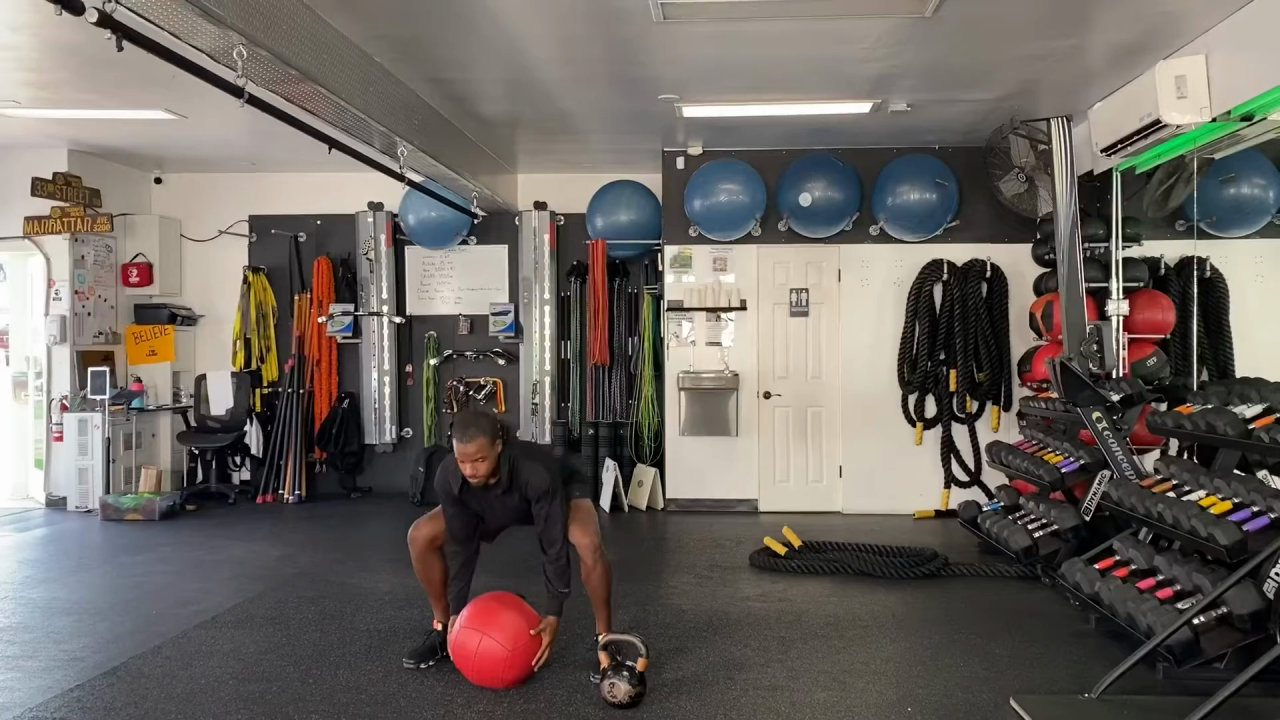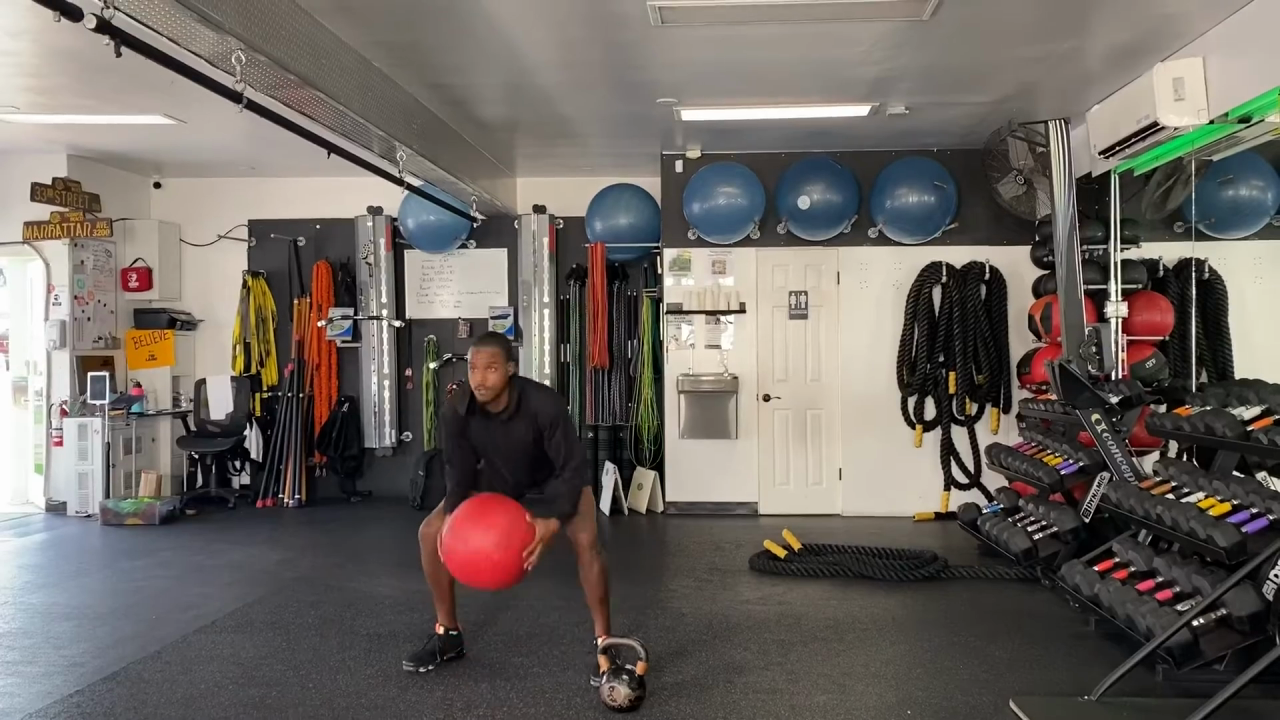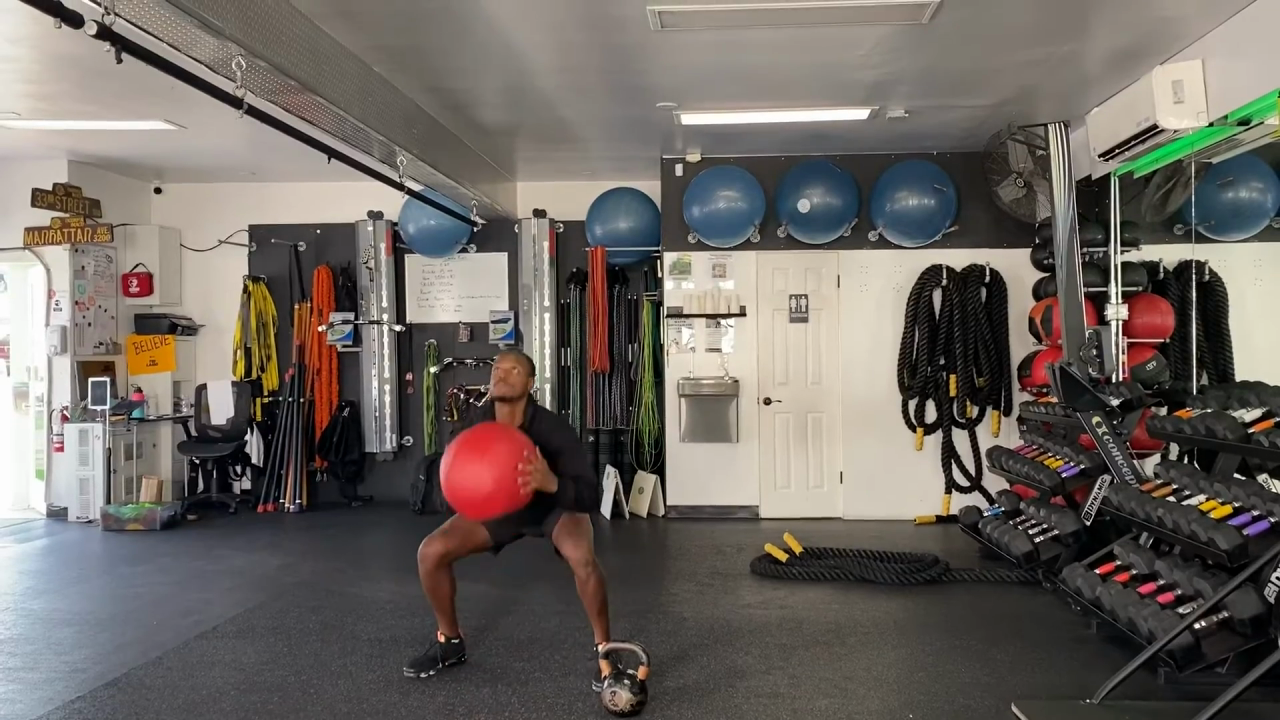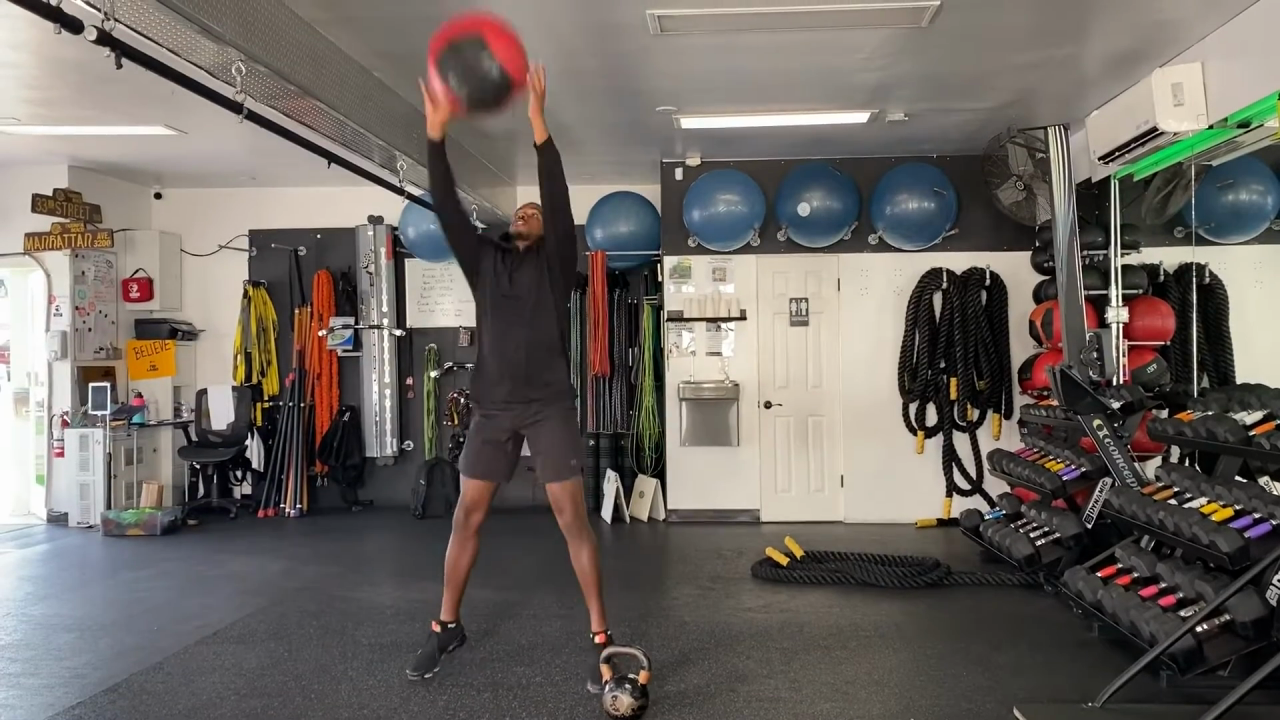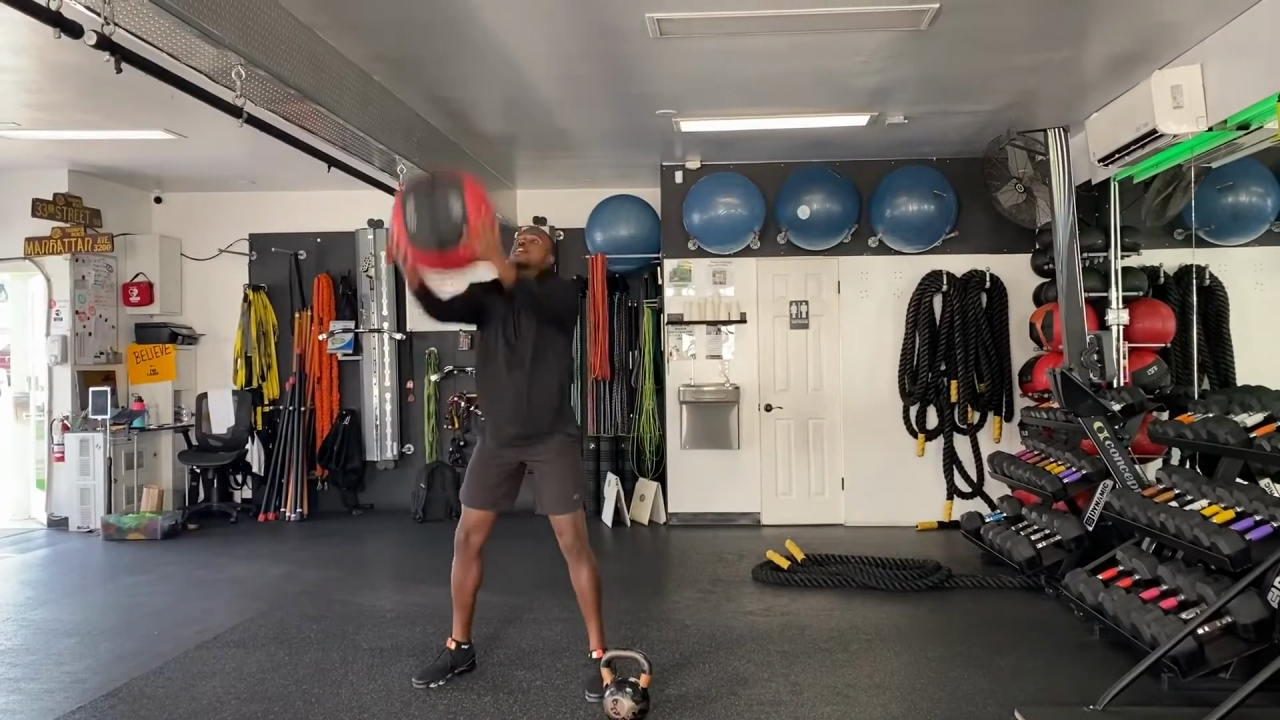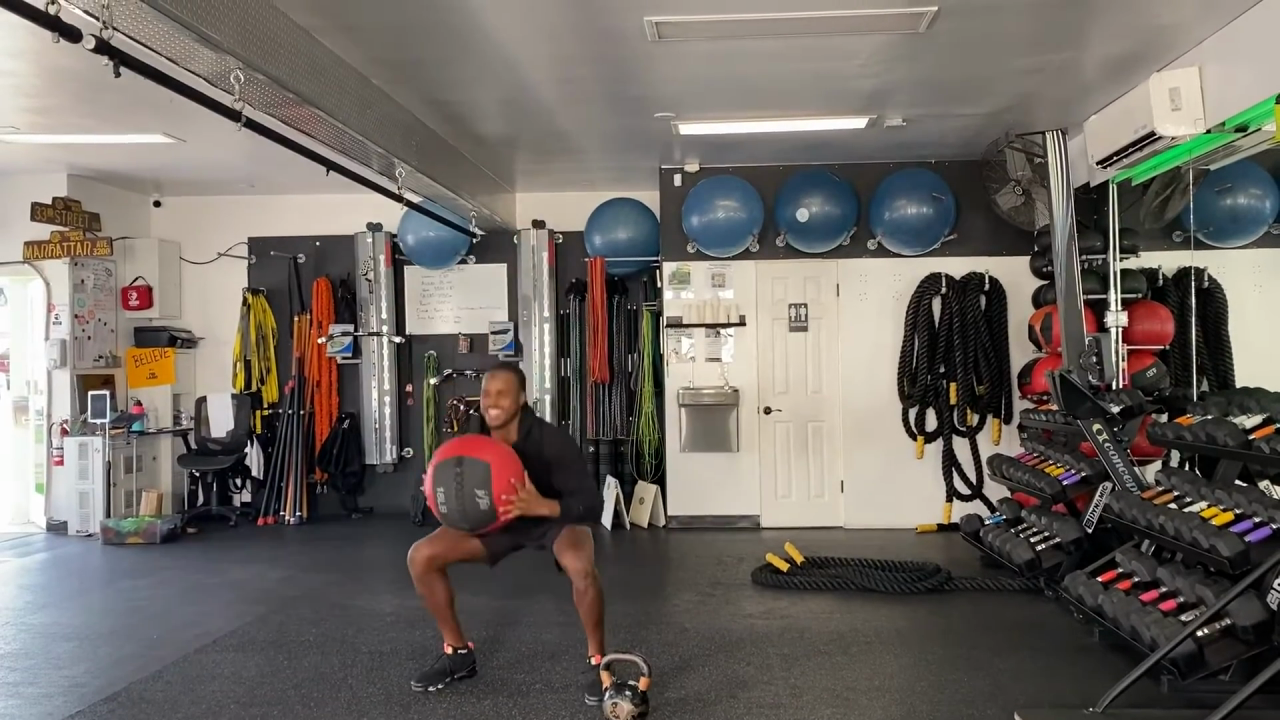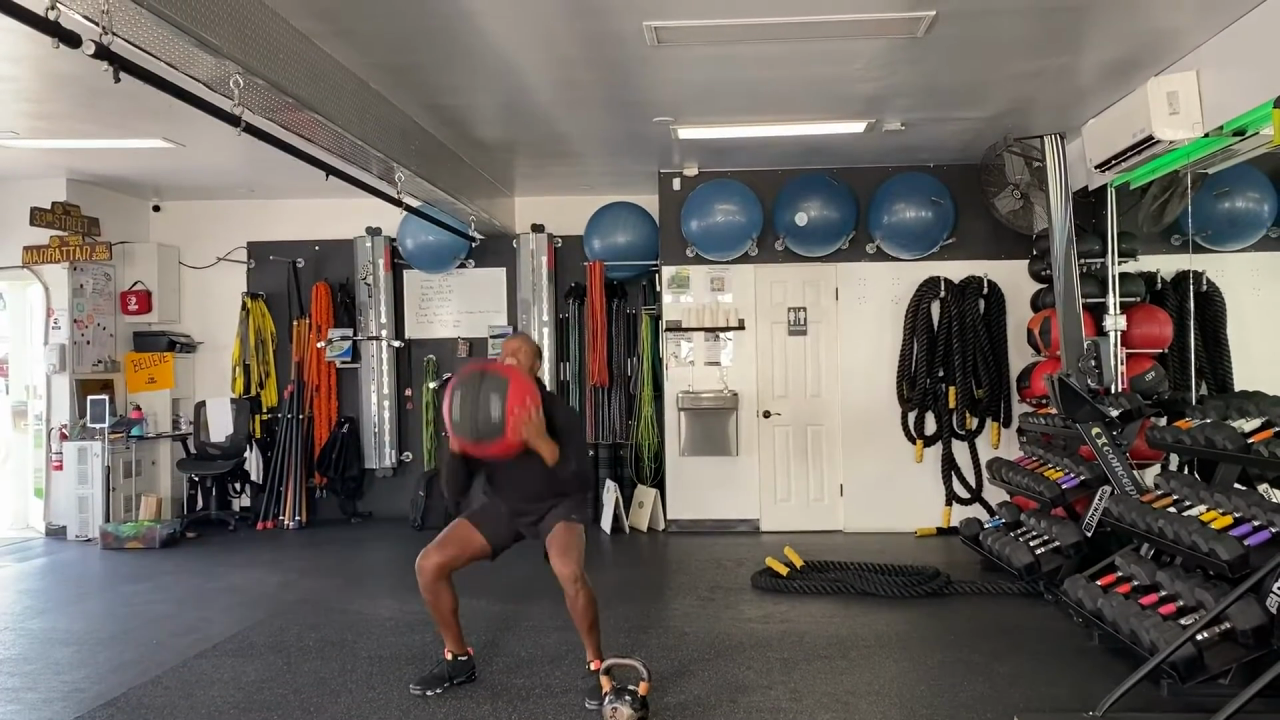
dt=0.5s
person 1, frame 1
left shoulder: (537, 471)
right shoulder: (448, 478)
left elbow: (554, 544)
right elbow: (461, 544)
left wrist: (552, 614)
right wrist: (456, 611)
left hip: (563, 489)
left knee: (587, 543)
right knee: (421, 536)
right ankle: (442, 628)
person 1, frame 2
left shoulder: (544, 403)
right shoulder: (457, 411)
left elbow: (574, 468)
right elbow: (459, 471)
left wrist: (551, 521)
right wrist: (454, 520)
left hip: (554, 476)
right hip: (496, 476)
left knee: (585, 542)
right knee: (431, 532)
left ankle: (603, 642)
right ankle: (447, 634)
person 1, frame 3
left shoulder: (554, 429)
left elbow: (590, 493)
left wrist: (551, 483)
left hip: (555, 506)
left knee: (582, 558)
right knee: (431, 552)
right ankle: (449, 641)
person 1, frame 4
left shoulder: (555, 263)
right shoulder: (484, 260)
left elbow: (558, 199)
right elbow: (447, 208)
left wrist: (539, 124)
right wrist: (437, 131)
left hip: (549, 404)
right hip: (495, 405)
left knee: (572, 520)
right knee: (467, 517)
left ankle: (600, 638)
right ankle: (446, 626)
person 1, frame 5
left shoulder: (558, 295)
right shoulder: (488, 298)
left elbow: (545, 300)
right elbow: (442, 310)
left wrist: (504, 266)
right wrist: (413, 275)
left hip: (551, 435)
right hip: (498, 437)
left knee: (574, 543)
right knee: (467, 539)
left ankle: (598, 658)
right ankle: (459, 648)
person 1, frame 6
left shoulder: (551, 441)
left elbow: (591, 505)
left wrist: (542, 507)
left hip: (555, 519)
right hip: (499, 521)
left knee: (581, 568)
right knee: (422, 556)
left ankle: (597, 660)
right ankle: (458, 651)
person 1, frame 7
left shoulder: (558, 413)
left elbow: (582, 481)
right elbow: (453, 491)
left wrist: (542, 443)
right wrist: (456, 446)
left hip: (556, 505)
right hip: (501, 507)
left knee: (570, 573)
right knee: (430, 565)
left ankle: (596, 665)
right ankle: (458, 658)
